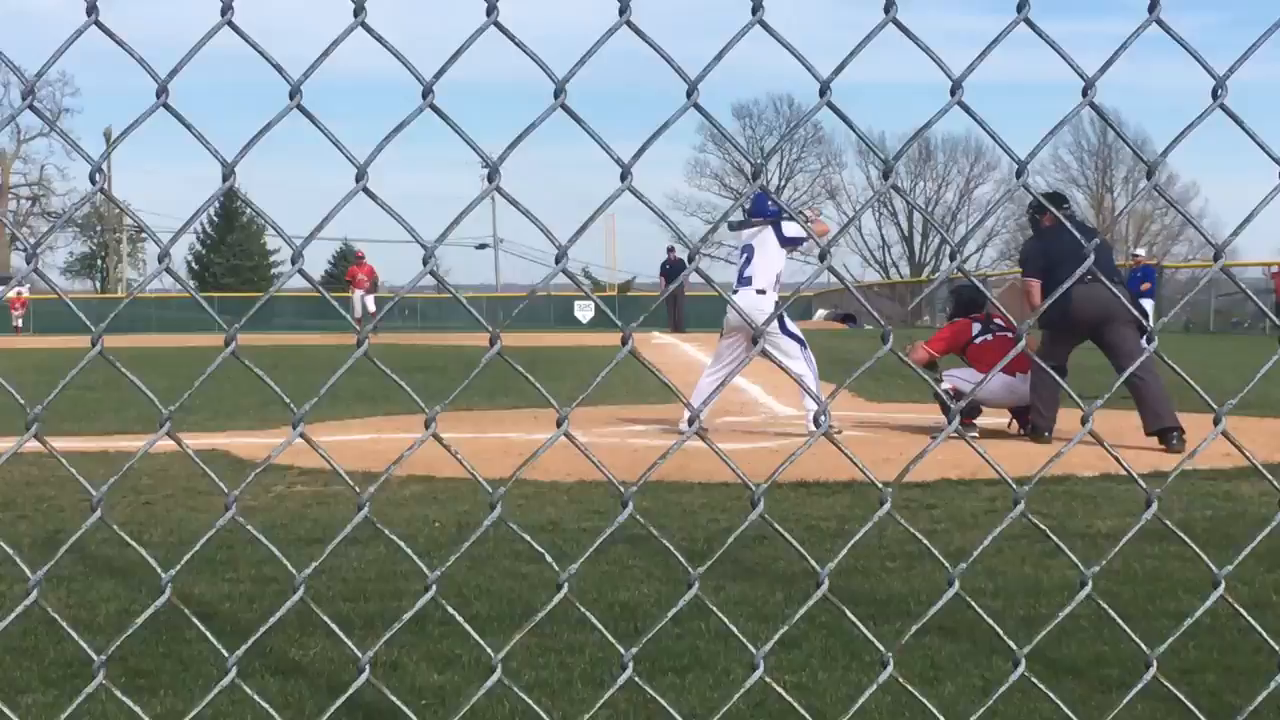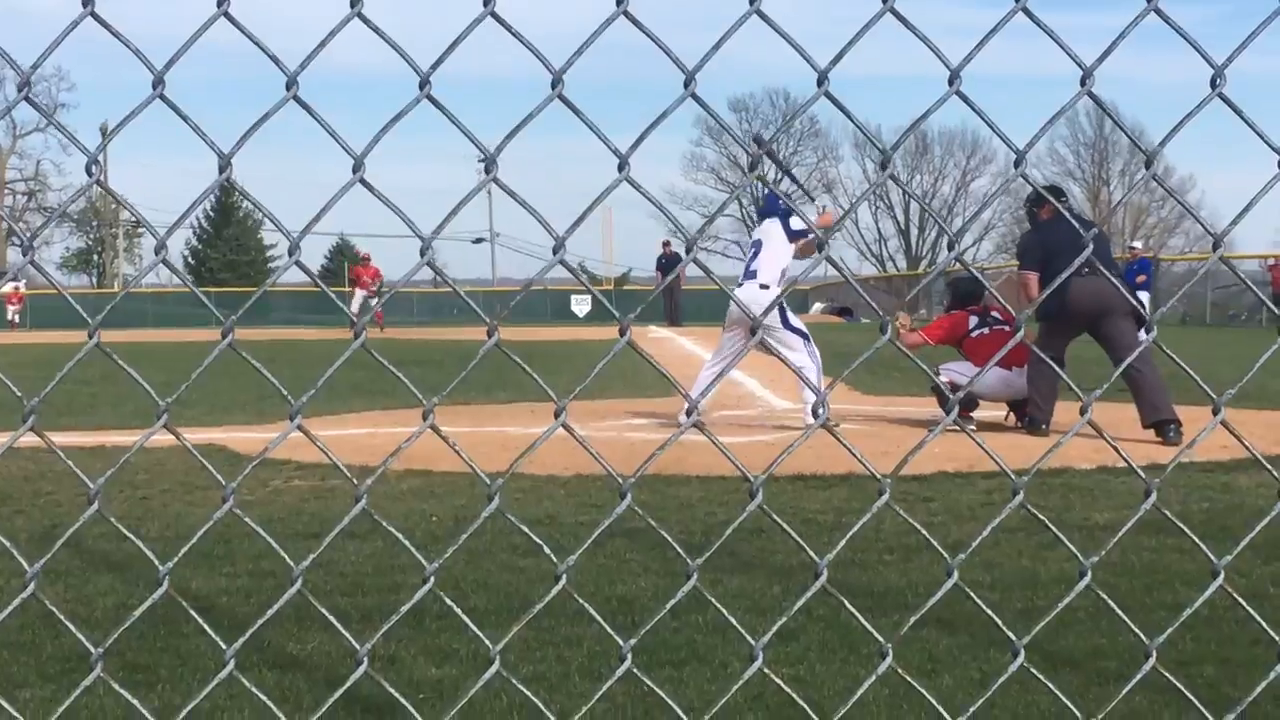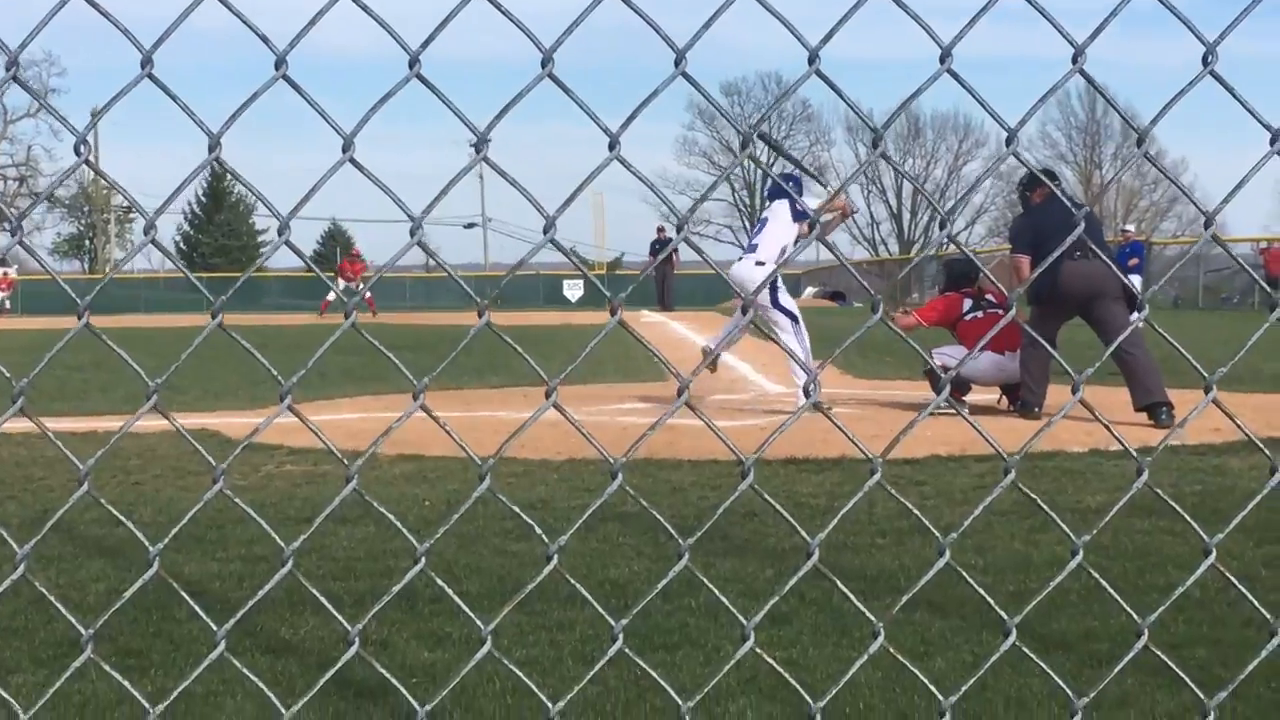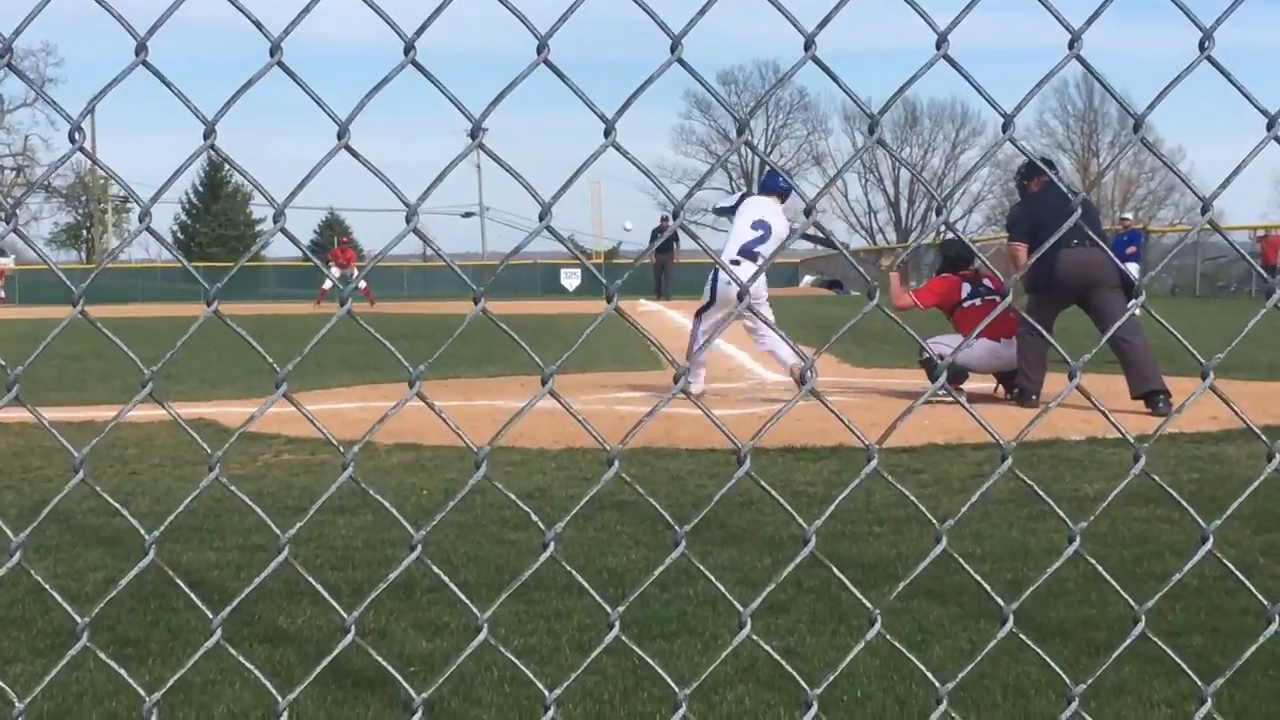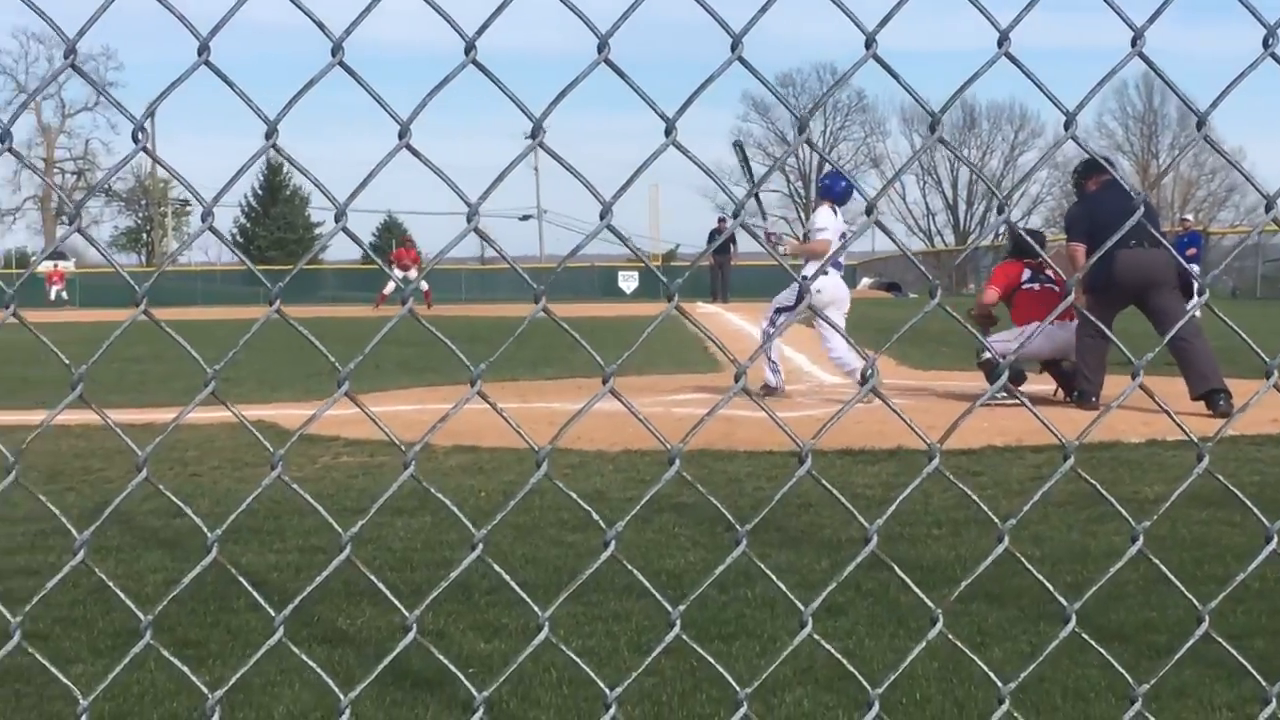
dt=0.4s
person 1, frame 1
left shoulder: (1037, 243)
right shoulder: (1093, 234)
left elbow: (1032, 286)
left wrist: (1044, 316)
left hip: (1073, 301)
right hip: (1114, 298)
left knee: (1048, 363)
right knee: (1137, 364)
left ankle: (1040, 428)
right ankle: (1169, 432)
person 1, frame 2
left shoulder: (1035, 236)
right shoulder: (1090, 227)
left elbow: (1029, 280)
left wrist: (1040, 309)
left hip: (1070, 293)
right hip: (1111, 291)
left knee: (1044, 356)
right knee: (1134, 356)
left ankle: (1038, 421)
right ankle: (1166, 424)
person 1, frame 3
left shoulder: (1027, 219)
right shoulder: (1084, 212)
left elbow: (1021, 263)
left wrist: (1033, 292)
left hip: (1063, 276)
right hip: (1103, 274)
left knee: (1036, 339)
right knee: (1126, 340)
left ankle: (1030, 404)
right ankle: (1158, 407)
person 1, frame 4
left shoulder: (1024, 207)
right shoulder: (1082, 200)
left elbow: (1018, 251)
left wrist: (1030, 280)
left hip: (1060, 265)
right hip: (1101, 262)
left knee: (1033, 327)
right knee: (1124, 328)
left ankle: (1027, 392)
right ankle: (1156, 395)
person 1, frame 5
left shoulder: (1082, 206)
right shoulder: (1139, 201)
left elbow: (1076, 253)
left wrist: (1084, 286)
left hip: (1118, 265)
right hip: (1161, 262)
left knee: (1092, 328)
right knee: (1184, 331)
left ankle: (1087, 395)
right ankle: (1216, 395)
person 2, frame 1
left shoulder: (744, 233)
right shoulder: (775, 228)
right elbow: (823, 229)
left wrist: (801, 228)
right wrist: (814, 219)
left hip: (736, 306)
right hip: (762, 305)
left knee: (718, 366)
right knee: (803, 361)
left ankle: (690, 419)
right ankle: (816, 420)
person 2, frame 2
left shoulder: (760, 231)
right shoulder: (781, 225)
left elbow: (803, 250)
right elbow: (828, 220)
left wrist: (820, 230)
right wrist: (824, 218)
left hip: (740, 299)
right hip: (765, 299)
left knee: (720, 359)
right knee: (806, 354)
left ankle: (690, 411)
right ankle: (815, 415)
person 2, frame 3
left shoulder: (772, 211)
right shoulder: (787, 206)
left elbow: (817, 230)
right elbow: (836, 203)
left wrist: (842, 215)
right wrist: (842, 204)
left hip: (739, 271)
right hip: (759, 274)
left knee: (749, 310)
right knee: (793, 332)
left ankle: (715, 349)
right ankle: (808, 398)
person 2, frame 4
left shoulder: (747, 201)
right shoulder: (784, 224)
left elbow: (720, 209)
left hip: (728, 274)
right hip: (756, 280)
left knee: (702, 325)
right knee: (765, 332)
left ankle: (694, 385)
right ankle: (796, 368)
person 2, frame 5
left shoulder: (824, 213)
right shoulder: (836, 217)
left elbow: (821, 247)
left wrist: (789, 248)
right wrist: (784, 242)
left hip: (815, 285)
right hip: (839, 288)
left knee: (771, 325)
right knee: (836, 344)
left ankle: (774, 382)
right ankle: (863, 375)
person 3, frame 1
left shoulder: (956, 327)
right shoulder: (1002, 320)
left elbow: (917, 358)
left wrist: (916, 348)
left hip: (999, 387)
right hip: (1031, 388)
left knee: (945, 380)
left ankle: (965, 424)
right ankle: (1028, 421)
person 3, frame 2
left shoulder: (954, 318)
right shoulder: (999, 311)
left elbow: (909, 341)
left wrist: (901, 330)
left hip: (995, 380)
right hip: (1025, 380)
left knee: (942, 374)
left ankle: (962, 418)
right ankle: (1025, 416)
person 3, frame 3
left shoulder: (948, 301)
right shoulder: (996, 295)
left elbow: (904, 323)
left wrist: (897, 316)
left hip: (989, 365)
right hip: (1019, 366)
left knee: (935, 358)
left ankle: (954, 400)
right ankle: (1018, 398)
person 3, frame 4
left shoulder: (944, 283)
right shoulder: (990, 279)
left elbow: (899, 302)
left wrist: (892, 272)
left hip: (985, 352)
right hip: (1015, 354)
left knee: (930, 348)
left ankle: (950, 388)
right ankle: (1015, 385)
person 3, frame 5
left shoulder: (1006, 268)
right shoulder: (1051, 272)
left elbow: (987, 299)
left wrist: (978, 313)
left hip: (1039, 333)
right hip: (1070, 334)
left knee: (987, 349)
right knee: (1048, 351)
left ankle: (1008, 390)
right ankle: (1075, 390)
